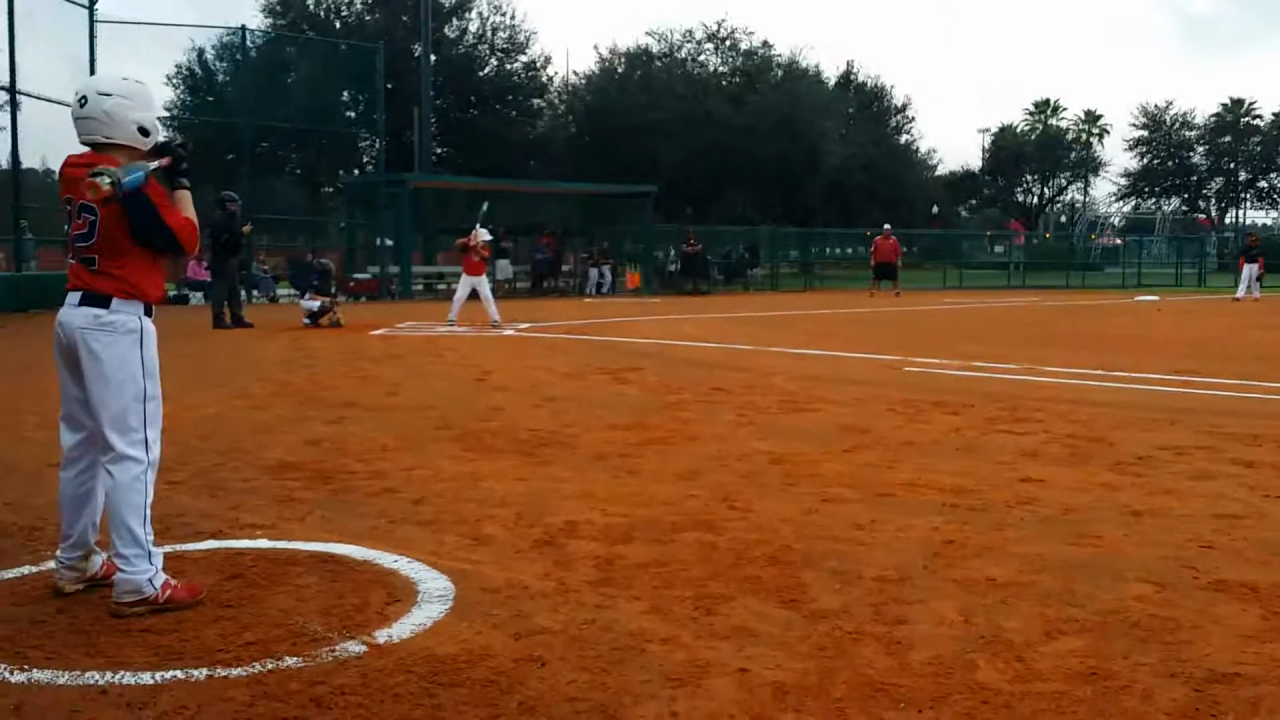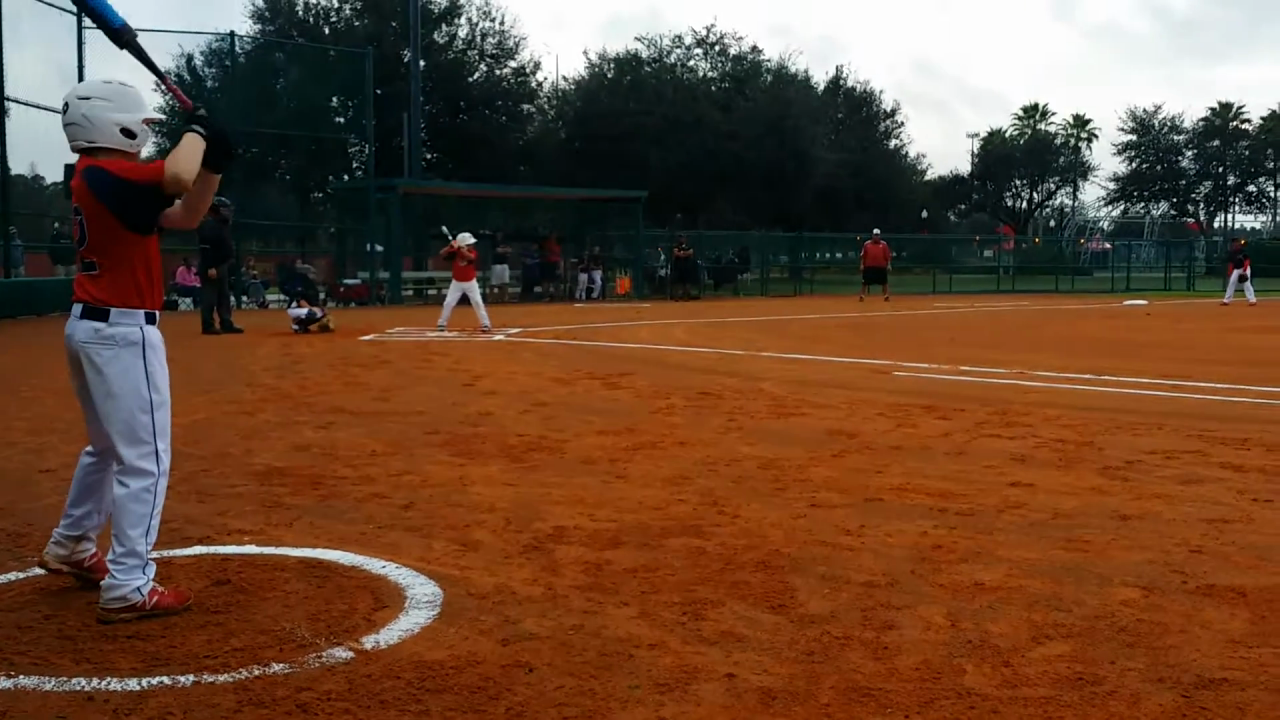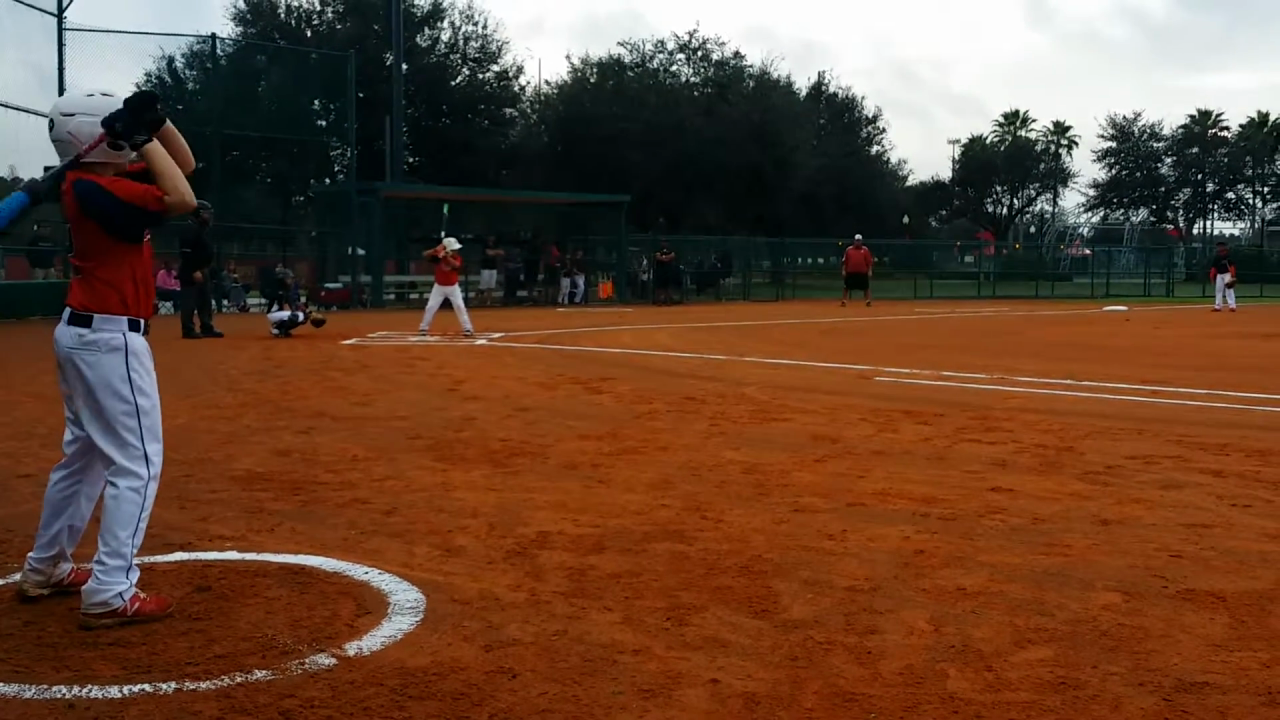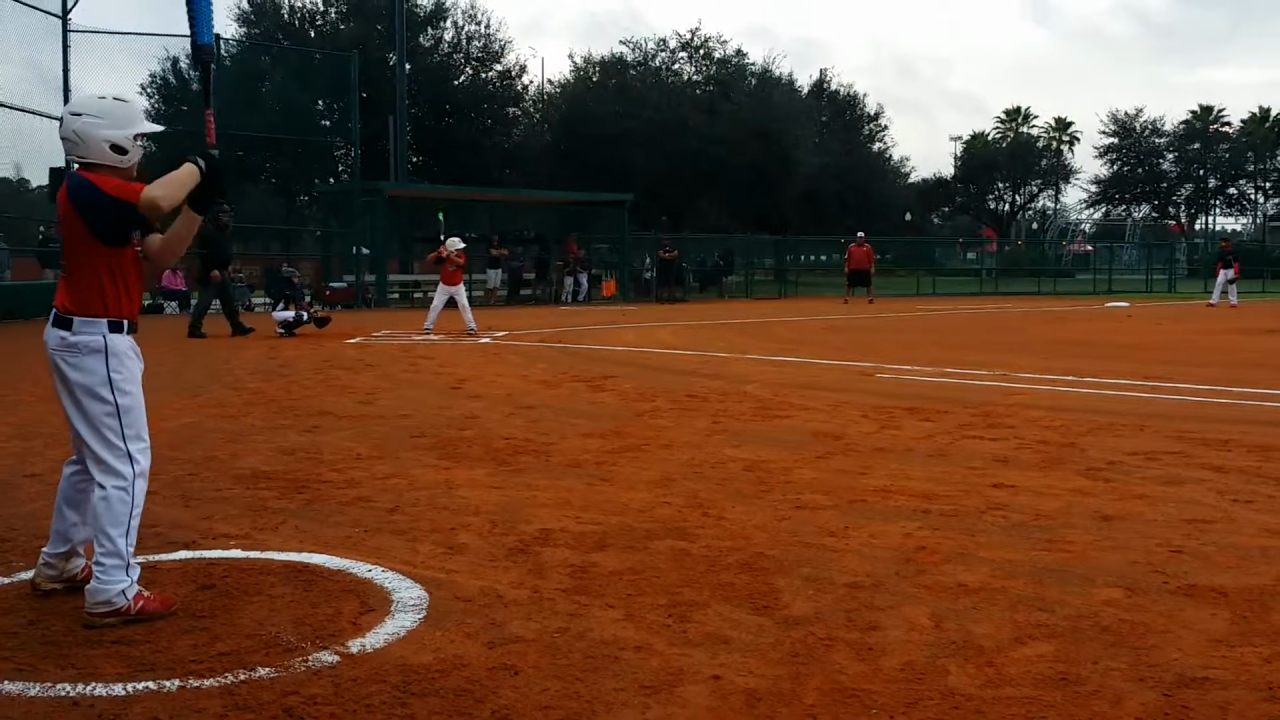
dt=0.7s
person 1, frame 1
left shoulder: (74, 170)
right shoulder: (132, 183)
right elbow: (187, 243)
left wrist: (153, 161)
right wrist: (178, 181)
left hip: (75, 315)
right hip: (118, 323)
left knee: (81, 446)
right knee: (132, 450)
left ankle: (75, 562)
right ankle: (137, 581)
person 1, frame 2
left shoulder: (102, 177)
right shoulder: (104, 173)
left elbow: (186, 217)
right elbow: (176, 176)
left wrist: (214, 162)
right wrist: (197, 129)
left hip: (89, 326)
right hip: (122, 332)
left knee: (108, 447)
right knee: (144, 459)
left ankle: (71, 547)
right ankle: (128, 589)
person 1, frame 3
left shoulder: (107, 182)
right shoulder: (93, 188)
left elbow: (185, 165)
right elbow: (183, 200)
left wrist: (153, 121)
right wrist: (144, 138)
left hip: (87, 333)
right hip: (108, 338)
left knee: (83, 455)
right knee: (135, 462)
left ankle: (44, 568)
right ankle: (109, 594)
person 1, frame 4
left shoulder: (115, 196)
right shoulder: (85, 186)
left elbow: (162, 254)
right elbow: (158, 200)
left wrist: (198, 203)
right wrist: (196, 164)
left hip: (98, 338)
right hip: (93, 341)
left knee: (93, 455)
right knee: (124, 462)
left ankle: (60, 563)
right ankle: (112, 592)
